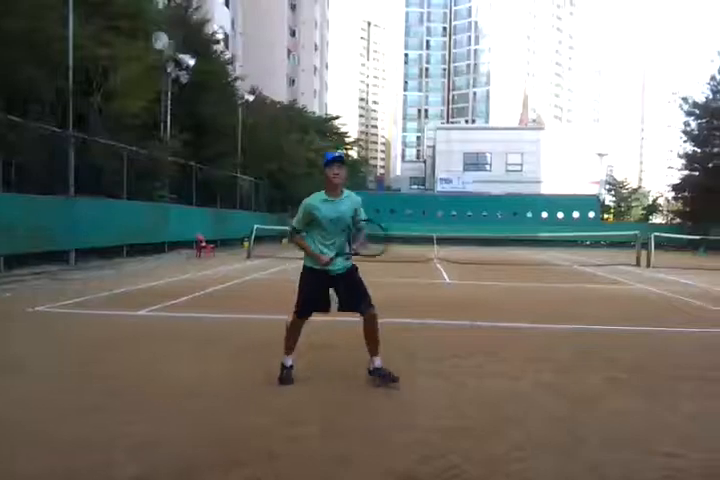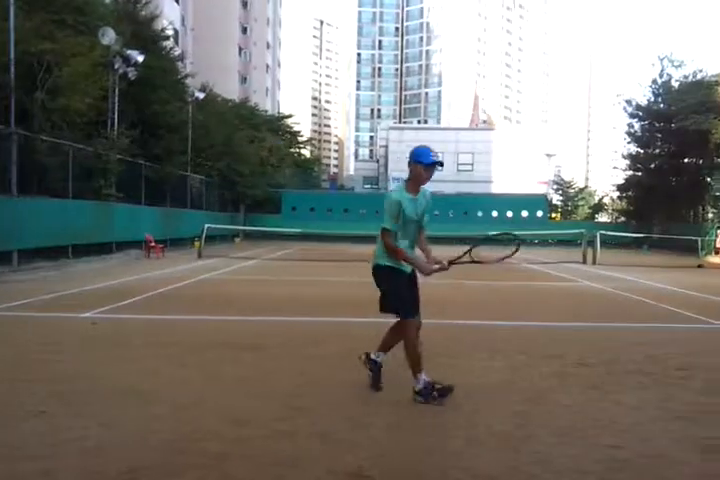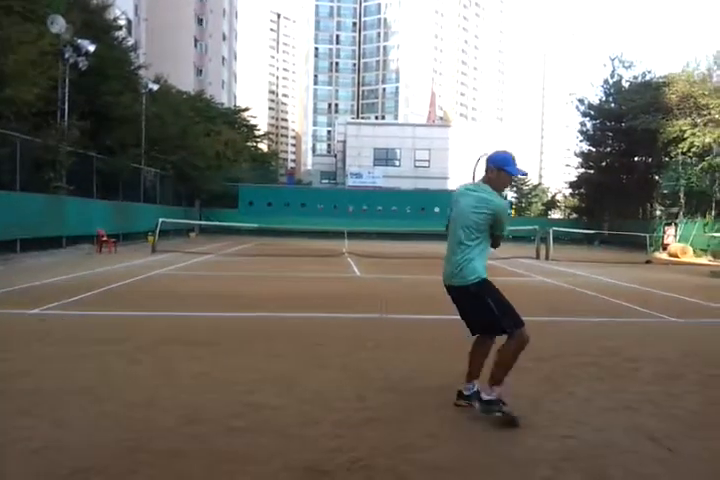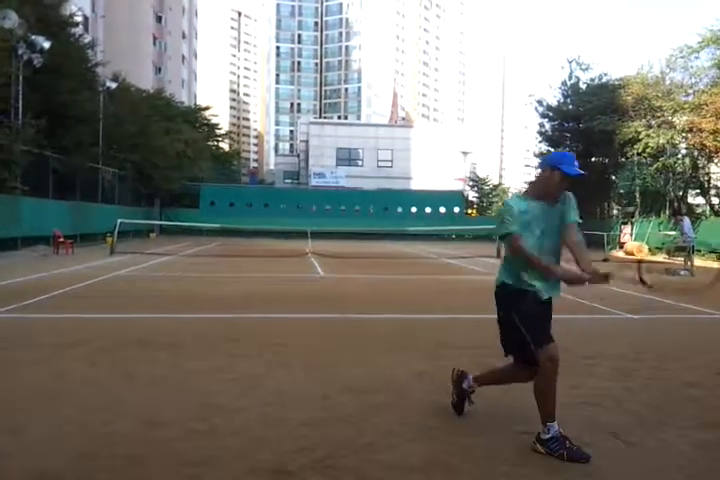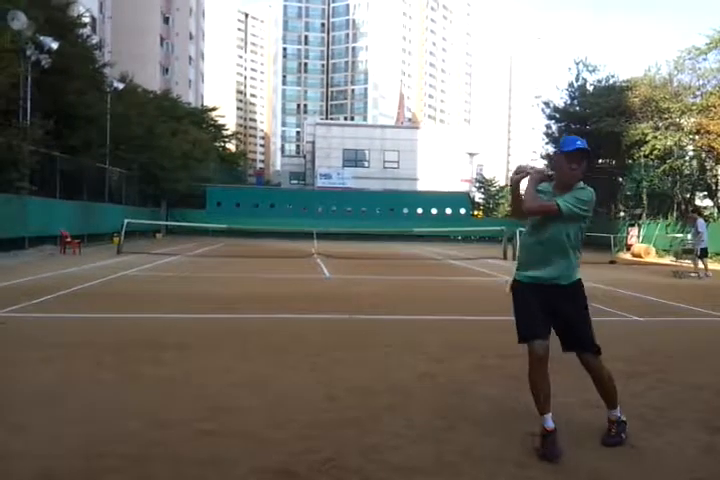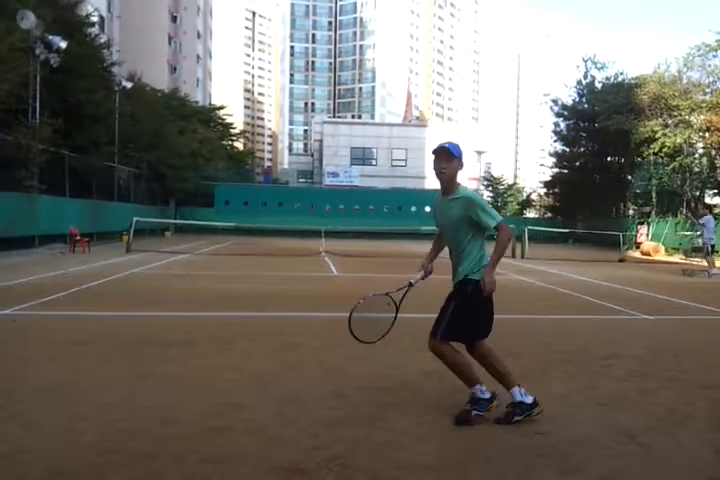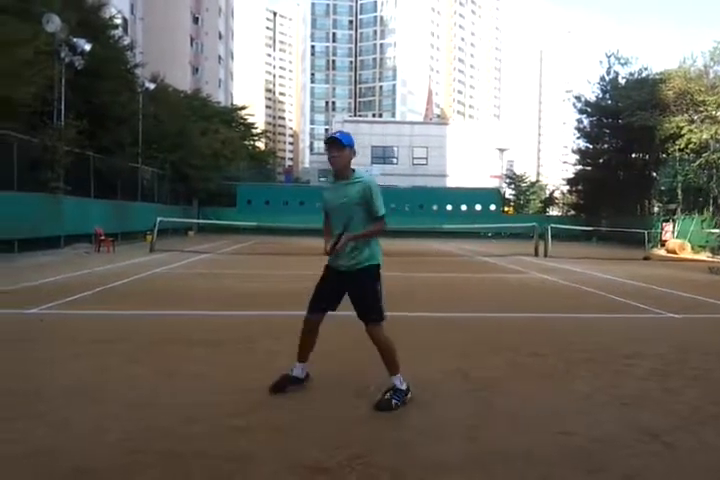
dt=0.5s
person 1, frame 1
left shoulder: (355, 201)
right shoulder: (311, 203)
right elbow: (295, 235)
right wrist: (315, 255)
left hip: (345, 268)
right hip: (316, 269)
left knee: (370, 314)
right knee: (299, 318)
left ankle: (375, 366)
right ankle: (287, 363)
person 1, frame 2
left shoulder: (425, 196)
right shoulder: (396, 197)
right elbow: (388, 241)
left wrist: (429, 256)
right wrist: (417, 263)
left hip: (407, 266)
right hip: (388, 265)
left knee: (407, 322)
right knee: (412, 322)
left ankle: (374, 358)
right ankle: (421, 384)
person 1, frame 3
left shoulder: (461, 192)
right shoulder: (498, 206)
right elbow: (495, 242)
left hip: (452, 279)
right hip: (471, 280)
left knee: (487, 333)
right knee: (519, 336)
left ankle: (469, 391)
right ankle: (489, 395)
person 1, frame 4
left shoulder: (566, 201)
right shoulder: (512, 207)
left elbow: (572, 236)
right elbow: (520, 253)
left wrist: (586, 266)
right wrist: (558, 273)
left hip: (543, 294)
right hip: (515, 291)
left knee: (528, 368)
right knee: (549, 357)
left ankle: (465, 382)
right ankle: (549, 435)
person 1, frame 5
left shoulder: (585, 196)
right shoulder: (540, 187)
left elbow: (533, 208)
right elbow: (518, 211)
left wrist: (529, 185)
right wrist: (518, 183)
left hip: (565, 284)
right hip: (528, 283)
left knee: (591, 358)
right knee: (538, 353)
left ankle: (616, 418)
right ankle: (548, 428)
person 1, frame 6
left shoulder: (470, 199)
right shoulder: (440, 202)
left elbow: (505, 232)
left wrist: (490, 270)
right wrist: (429, 259)
left hip: (474, 281)
right hip: (462, 280)
left knee: (438, 343)
right knee: (476, 345)
left ankle: (481, 394)
right ankle: (522, 399)
person 1, frame 7
left shoulder: (367, 185)
right shoulder: (326, 188)
left elbow: (381, 225)
left wrist: (353, 237)
right wrist: (329, 241)
left hip: (365, 265)
right hip: (337, 265)
left knee: (374, 327)
right knee: (312, 319)
left ankle: (399, 386)
right ankle: (299, 372)
